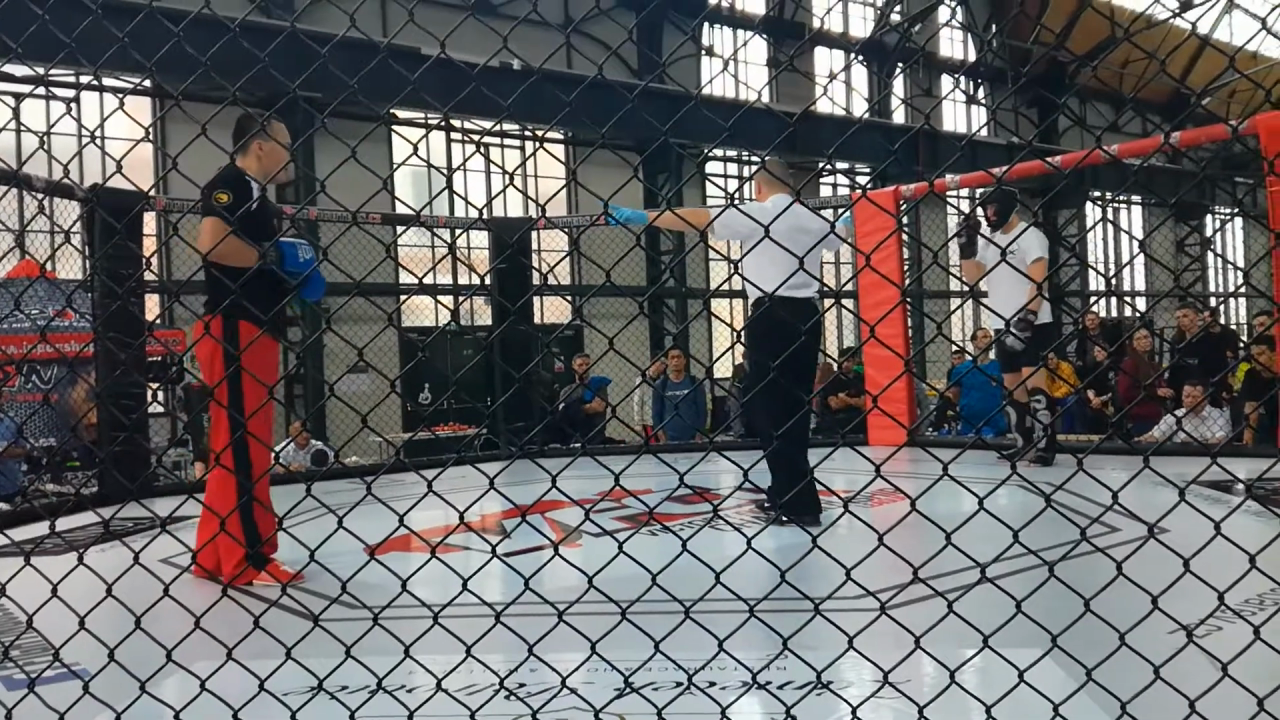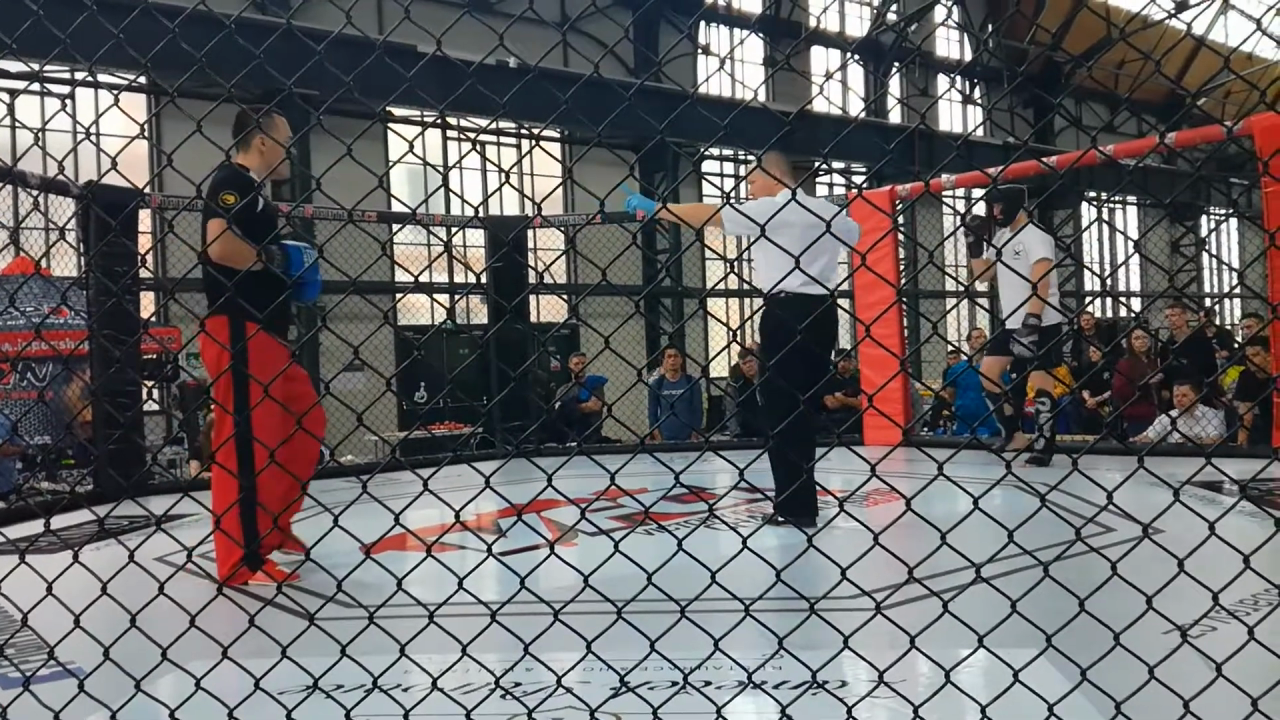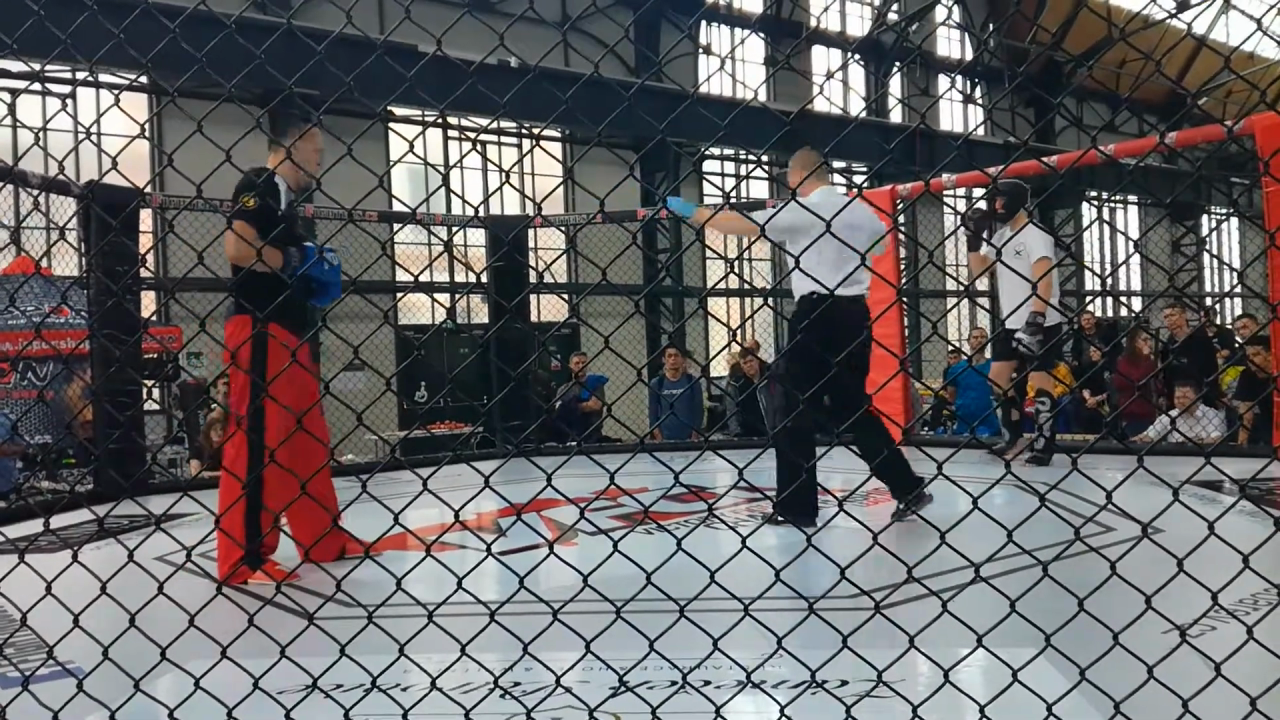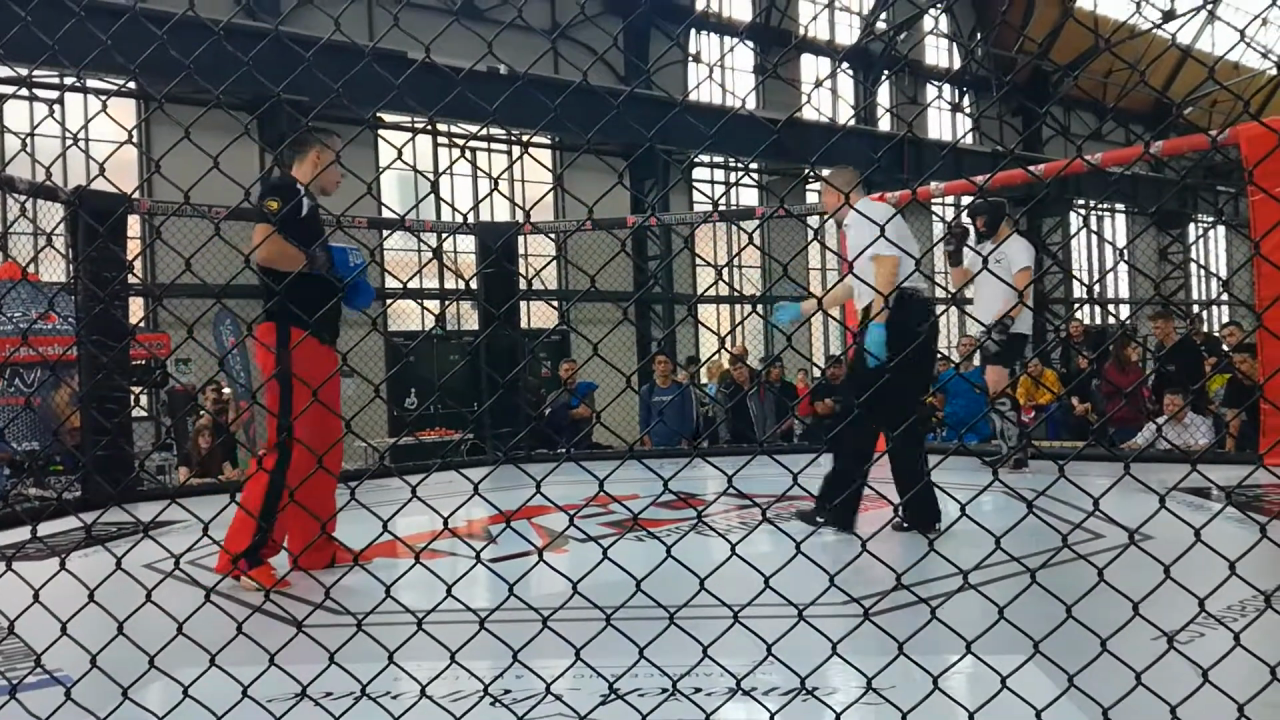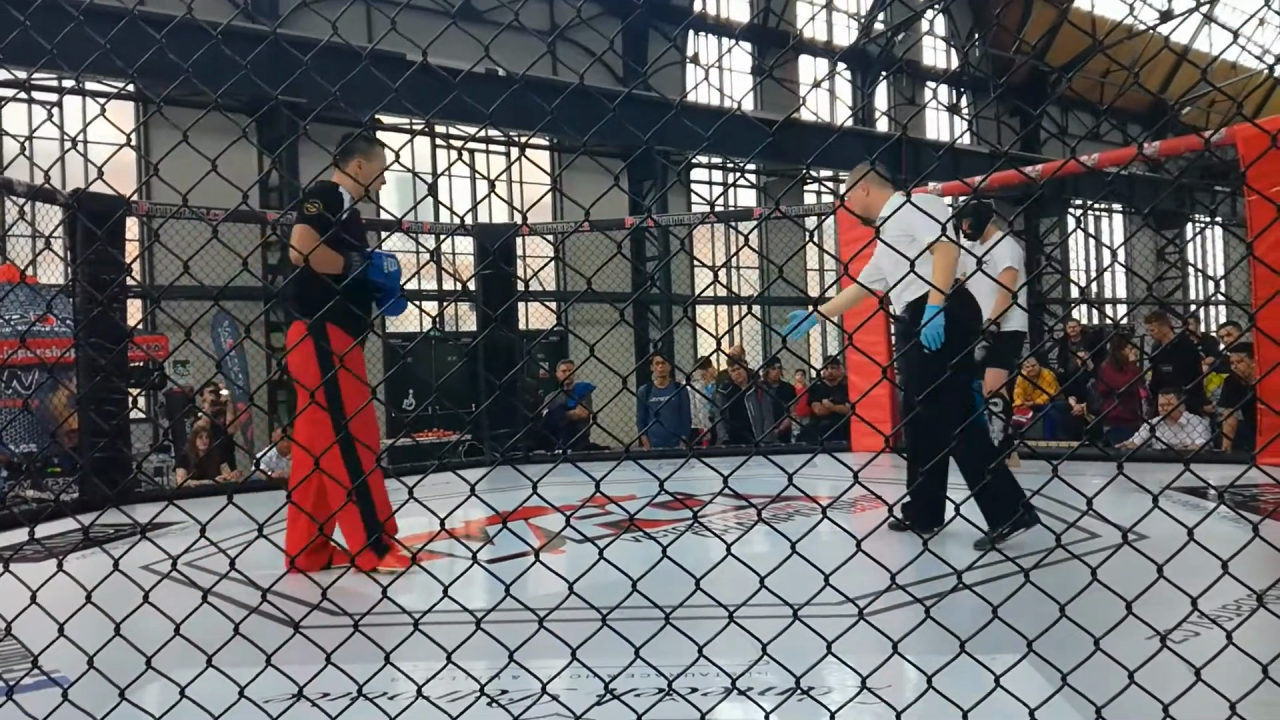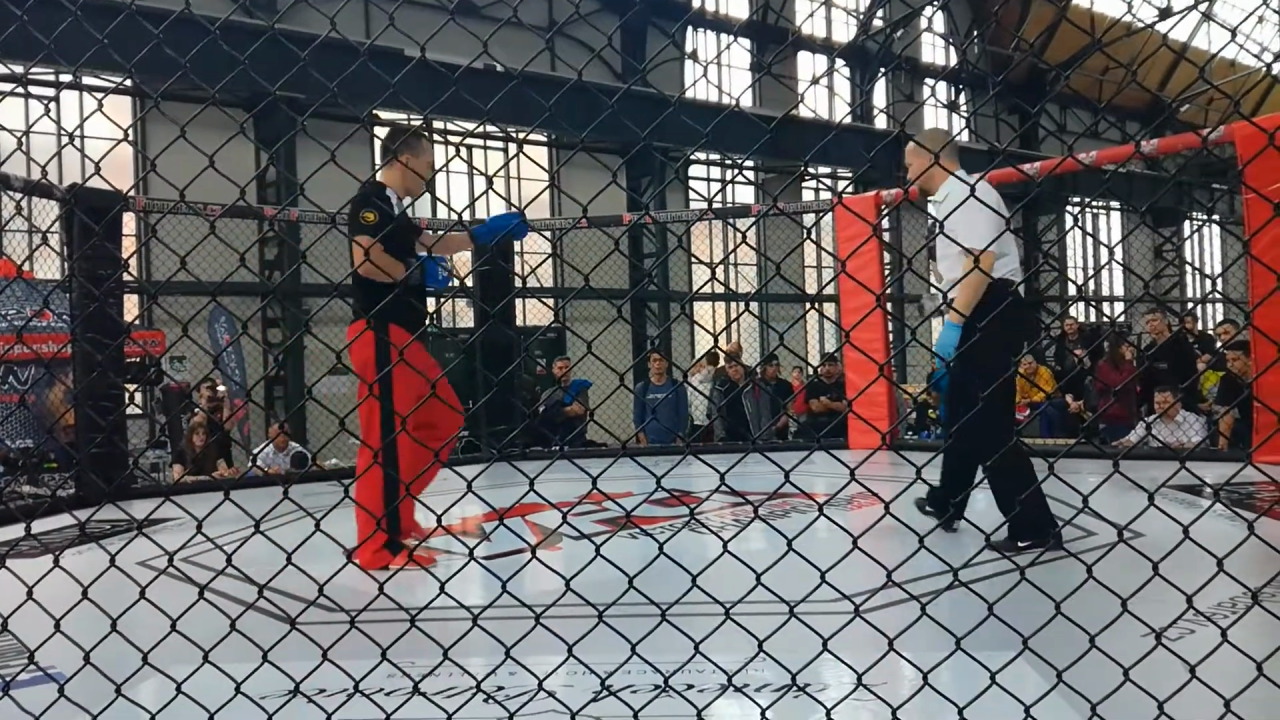
dt=0.4s
person 1, frame 1
left shoulder: (254, 195)
right shoulder: (231, 183)
right elbow: (212, 244)
left wrist: (294, 275)
right wrist: (272, 255)
left hip: (256, 334)
right hip: (234, 332)
left knee: (246, 443)
right knee: (243, 443)
left ankle: (213, 553)
right ankle: (246, 559)
person 1, frame 2
left shoulder: (253, 191)
right shoulder: (232, 182)
right elbow: (221, 246)
left wrist: (293, 274)
right wrist: (279, 258)
left hip: (267, 333)
right hip: (239, 334)
left knee: (304, 423)
right knee: (245, 441)
left ankle: (270, 525)
right ankle: (241, 557)
person 1, frame 3
left shoulder: (282, 195)
right shoulder: (258, 186)
right elbow: (238, 248)
left wrist: (314, 272)
right wrist: (299, 261)
left hip: (289, 335)
right hip: (261, 333)
left knee: (308, 437)
right knee: (258, 440)
left ankle: (322, 537)
right ankle: (243, 557)
person 1, frame 4
left shoulder: (307, 205)
right shoulder: (282, 191)
right elbow: (265, 250)
left wrist: (346, 281)
right wrist: (326, 260)
left hip: (316, 338)
right hip: (288, 337)
left knee: (325, 443)
right knee: (290, 443)
left ankle: (314, 544)
right ankle: (246, 552)
person 1, frame 5
left shoulder: (346, 210)
right shoulder: (325, 195)
right elbow: (302, 249)
left wrist: (379, 281)
right wrist: (362, 265)
left hip: (337, 338)
right hip: (321, 336)
left knee: (319, 445)
right knee: (352, 439)
left ankle: (310, 546)
right ankle: (371, 544)
person 1, frame 6
left shoulder: (394, 207)
right shoulder: (372, 199)
left elbow: (433, 243)
right elbow: (365, 260)
left wrist: (490, 231)
right wrist: (418, 272)
left hip: (404, 336)
right hip: (383, 335)
left knee: (440, 420)
right knee: (387, 437)
left ankle: (390, 511)
right ankle: (379, 546)
person 2, frame 1
left shoulder: (755, 215)
right shoulder: (815, 219)
left elbow: (698, 220)
right elbow: (839, 235)
left wrist: (642, 217)
right wrist: (845, 222)
left hip: (772, 316)
right hip: (806, 315)
left knee: (772, 409)
right knee: (793, 406)
left ankle: (799, 504)
right ankle: (783, 494)
person 2, frame 2
left shoulder: (769, 211)
right shoulder: (827, 211)
left elbow: (709, 215)
right elbow: (854, 234)
left wrist: (654, 209)
left hip: (787, 313)
right hip: (822, 312)
left knee: (783, 409)
right knee: (808, 406)
left ankle: (795, 506)
right ankle: (800, 496)
person 2, frame 3
left shoulder: (801, 210)
right shoulder: (862, 211)
left elbow: (745, 225)
right elbow: (882, 240)
left wrist: (692, 211)
left hip: (817, 316)
right hip: (855, 314)
left knee: (798, 413)
right knee: (856, 407)
left ankle: (795, 506)
right ankle: (907, 488)
person 2, frame 4
left shoulder: (870, 213)
right shoulder: (864, 226)
left elbow: (889, 264)
right elbow: (850, 286)
left wrist: (879, 323)
right wrist: (803, 308)
left hip: (895, 324)
right hip: (910, 323)
left knee: (862, 413)
right knee: (904, 418)
left ankle: (837, 507)
right ankle: (920, 513)
person 2, frame 5
left shoulder: (917, 207)
right shoulder: (884, 236)
left elbow: (943, 252)
right elbow: (858, 290)
left wrist: (934, 308)
right wrist: (813, 316)
left hip: (943, 319)
right hip: (919, 328)
left knee: (951, 417)
right knee: (922, 419)
left ankle: (1011, 511)
right ankle: (921, 512)
person 2, frame 6
left shoulder: (966, 194)
right shoulder: (959, 199)
left elbow: (981, 262)
left wrist: (953, 323)
left hip: (987, 315)
right hip: (997, 315)
left knee: (989, 424)
right knee: (965, 416)
left ankle: (1033, 527)
right ankle: (948, 500)
person 3, frame 1
left shoulder: (1030, 236)
right shoulder: (989, 240)
left elbow: (1039, 283)
right elbow: (973, 277)
left wrist: (1025, 320)
right wrist: (966, 243)
left hip: (1033, 323)
right hip: (1004, 324)
left knee: (1033, 380)
right knee: (1012, 385)
left ankle: (1044, 446)
right ankle: (1025, 443)
person 3, frame 2
left shoulder: (1035, 235)
right shoulder: (1000, 236)
left elbow: (1042, 283)
right elbow: (982, 274)
left wrist: (1031, 324)
right wrist: (974, 242)
left hip: (1041, 323)
right hip: (1011, 323)
left knee: (1039, 381)
right knee: (988, 370)
left ankle: (1043, 446)
right ankle: (1011, 432)
person 3, frame 3
left shoulder: (1035, 234)
right shoulder: (999, 235)
left elbow: (1043, 282)
right elbow: (977, 271)
left wrist: (1035, 321)
right wrist: (973, 236)
left hip: (1040, 323)
right hip: (1010, 322)
left knee: (1039, 380)
right knee: (998, 375)
left ankle: (1043, 446)
right ankle: (1012, 438)
person 3, frame 4
left shoulder: (1017, 245)
right shoulder: (980, 249)
left elbow: (1022, 290)
right elbow: (959, 284)
left wrist: (1003, 323)
right wrist: (953, 251)
left hip: (1011, 330)
right hip: (989, 331)
left knee: (995, 382)
right knee: (996, 389)
left ankle: (1016, 446)
right ankle: (1009, 450)
person 3, frame 5
left shoulder: (1005, 245)
right shoulder: (972, 249)
left elbow: (1006, 289)
left wrist: (991, 326)
left hip: (1006, 338)
right hip: (984, 329)
left knee: (994, 386)
right knee: (990, 389)
left ankle: (999, 449)
right ankle: (1006, 448)
person 3, frame 6
left shoulder: (997, 243)
right shoulder: (971, 244)
left elbow: (994, 289)
right elbow: (952, 280)
left wrist: (948, 302)
right wrist: (937, 253)
left hip: (1002, 327)
right hip: (983, 328)
left knee: (994, 389)
